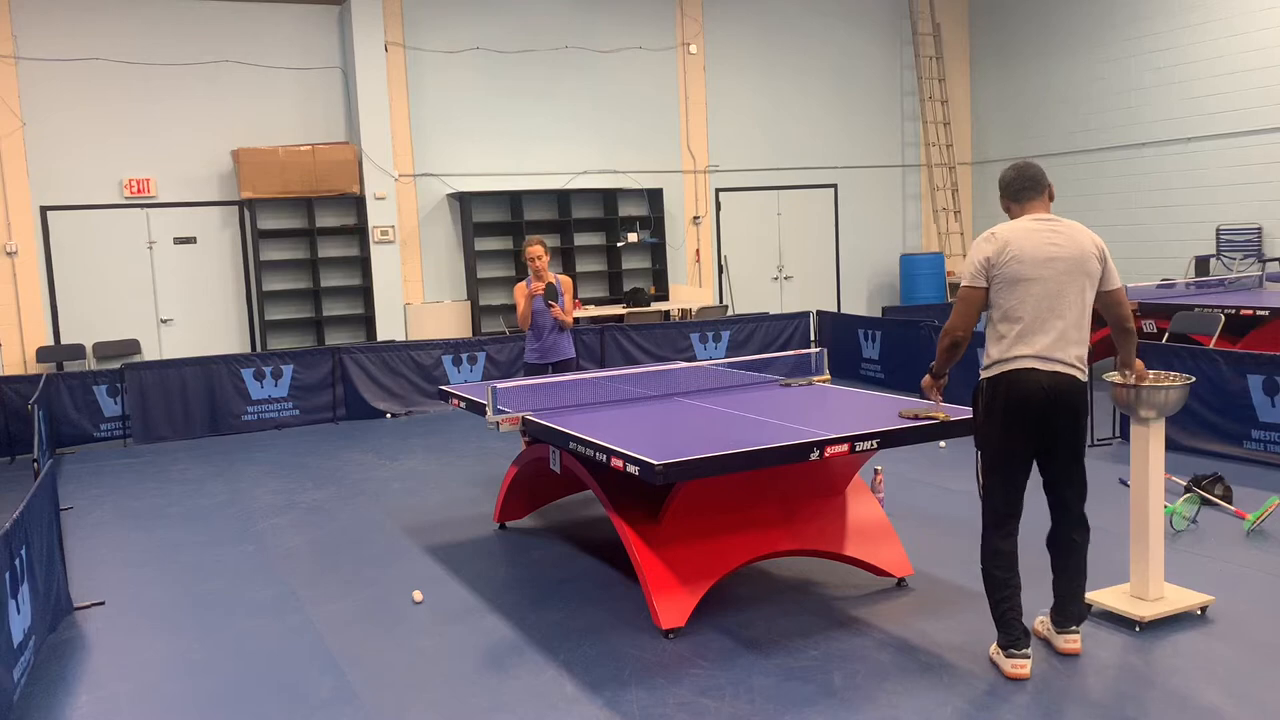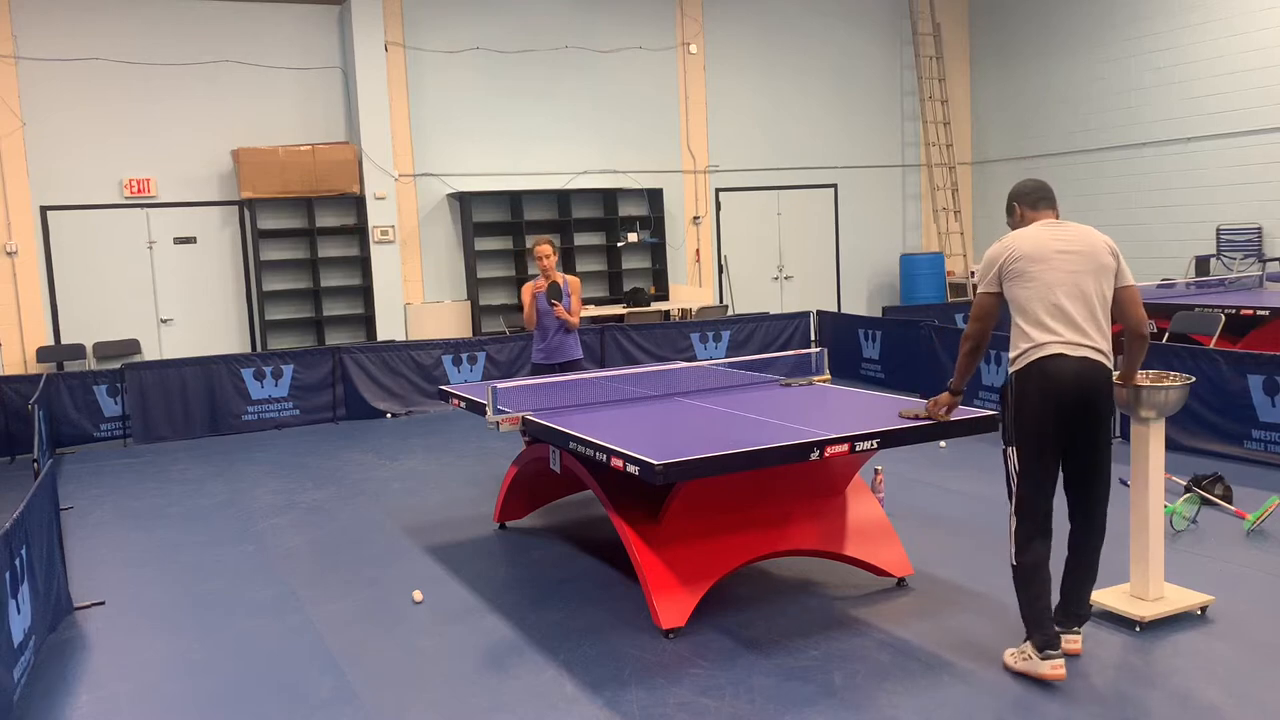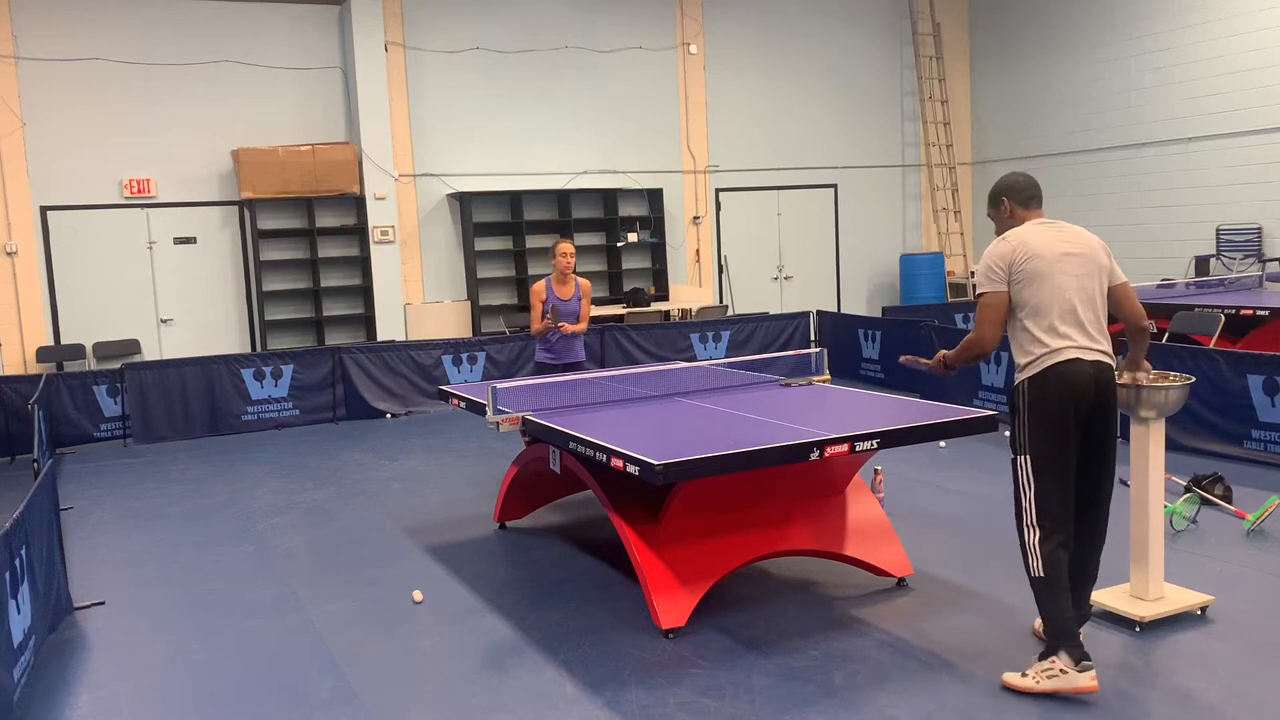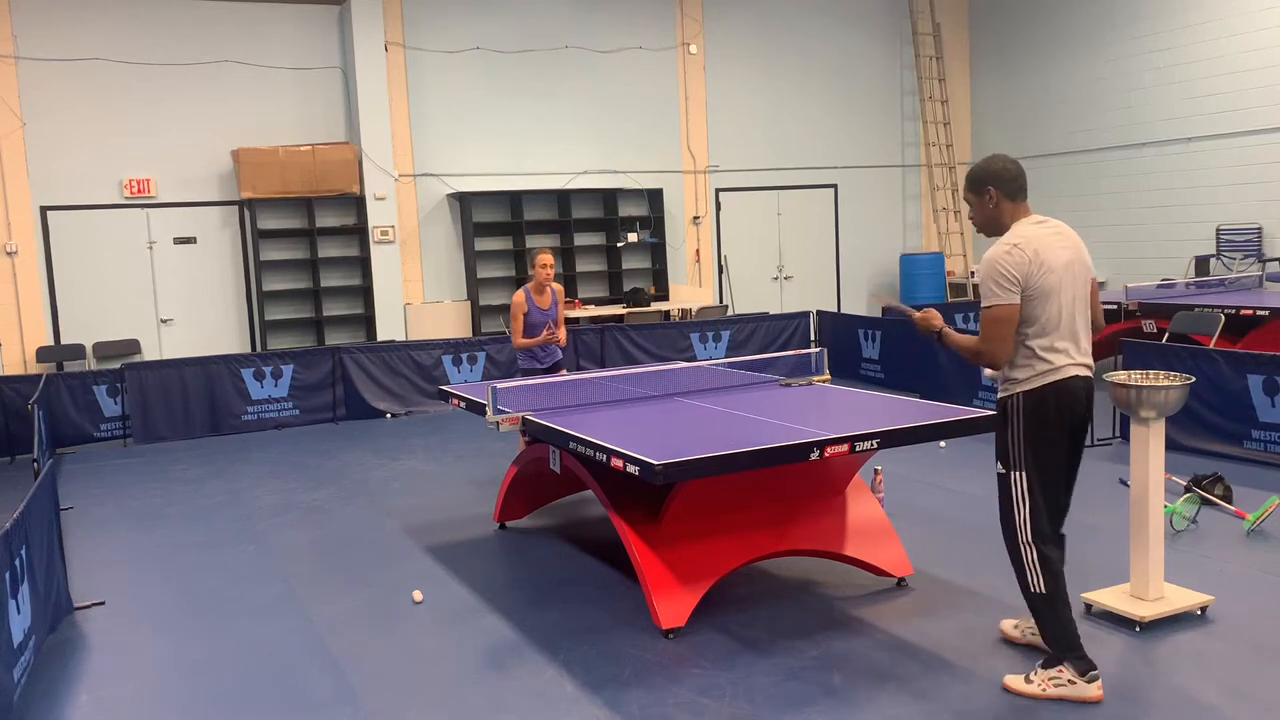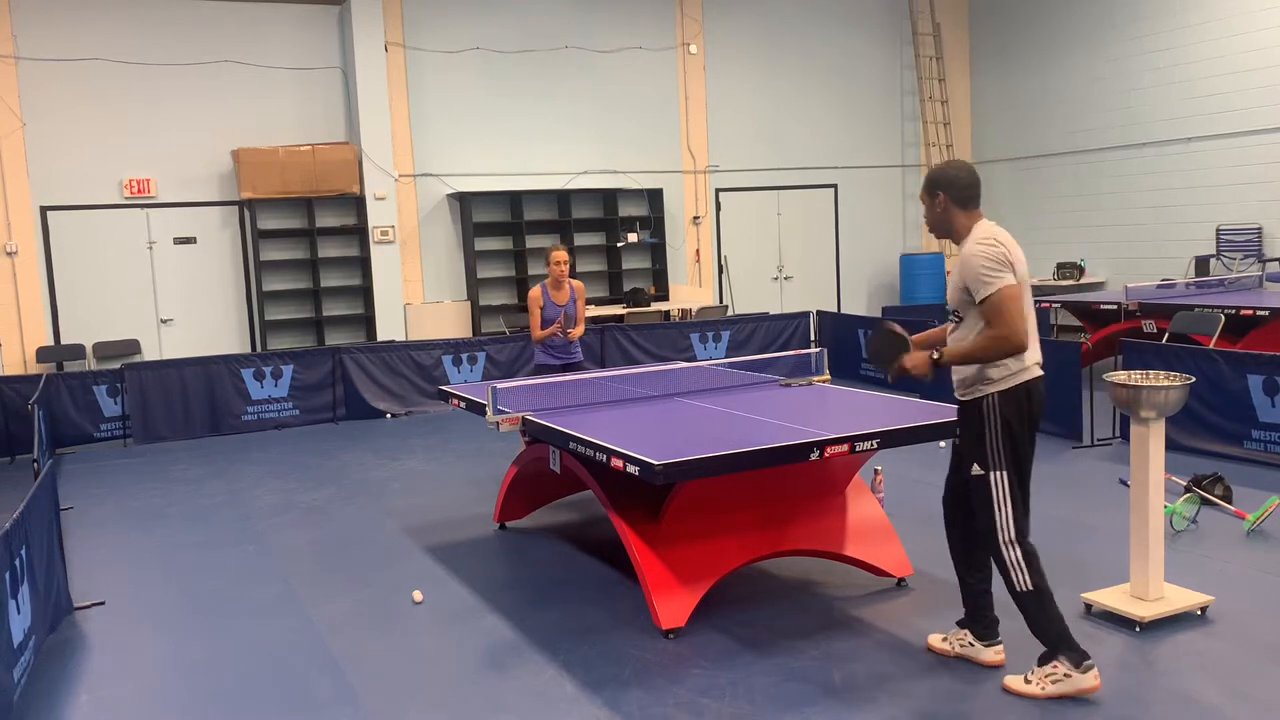
dt=0.5s
person 1, frame 1
left shoulder: (993, 243)
right shoulder: (1089, 242)
left elbow: (959, 330)
right elbow: (1122, 322)
left wrist: (936, 373)
right wrist: (1129, 362)
left hip: (1008, 387)
right hip: (1068, 387)
left knee: (1001, 521)
right knee: (1069, 511)
left ankle: (1013, 646)
right ankle: (1066, 624)
person 1, frame 2
left shoulder: (1005, 249)
right shoulder: (1102, 243)
left elbow: (976, 337)
right elbow: (1139, 328)
left wrist: (954, 390)
right wrist: (1128, 374)
left hip: (1038, 378)
right hip: (1094, 377)
left knee: (1031, 516)
right knee: (1090, 510)
left ankle: (1044, 646)
right ankle: (1070, 624)
person 1, frame 3
left shoulder: (1004, 249)
right shoulder: (1090, 242)
left elbow: (985, 341)
right elbow: (1137, 322)
left wrist: (946, 361)
right wrist: (1135, 361)
left hip: (1047, 384)
right hip: (1099, 378)
left knee: (1044, 522)
right knee: (1089, 514)
left ankle: (1068, 658)
right ankle: (1068, 622)
person 1, frame 4
left shoulder: (1004, 257)
right shoulder: (1068, 236)
left elbow: (994, 355)
right elbow: (1093, 322)
left wrist: (941, 331)
left hip: (1034, 400)
right hip: (1077, 386)
left knee: (1029, 529)
right knee: (1046, 520)
left ankle: (1073, 667)
right ankle: (1048, 620)
person 1, frame 5
left shoulder: (978, 252)
right shoulder: (989, 241)
left elbow: (1012, 338)
left wrist: (938, 358)
right wrist: (929, 339)
left hip: (999, 400)
right hip: (994, 398)
left knee: (1005, 532)
right knee: (963, 511)
left ankle: (1069, 660)
right ankle: (980, 632)
